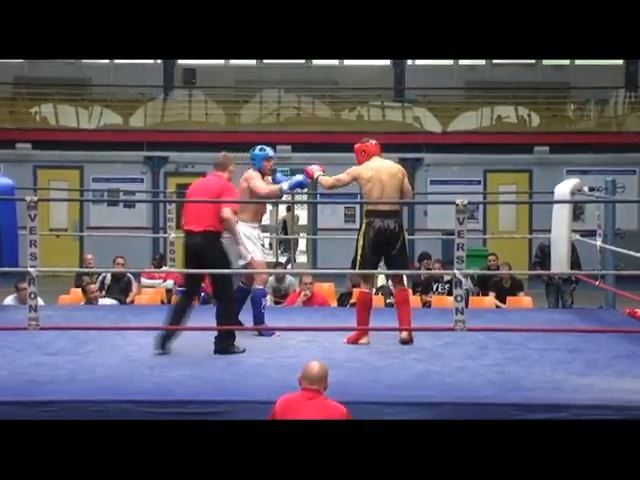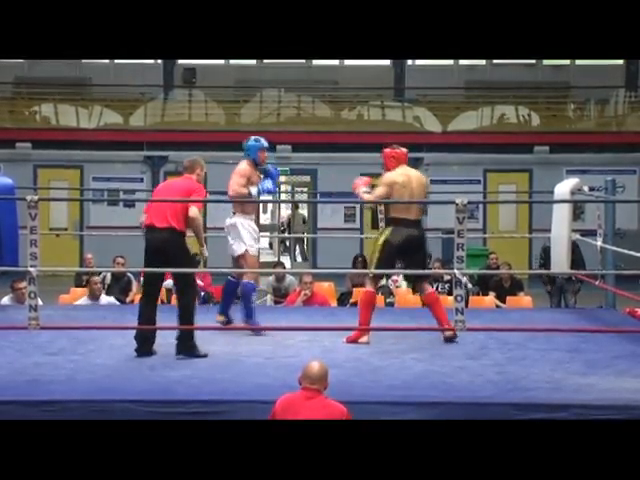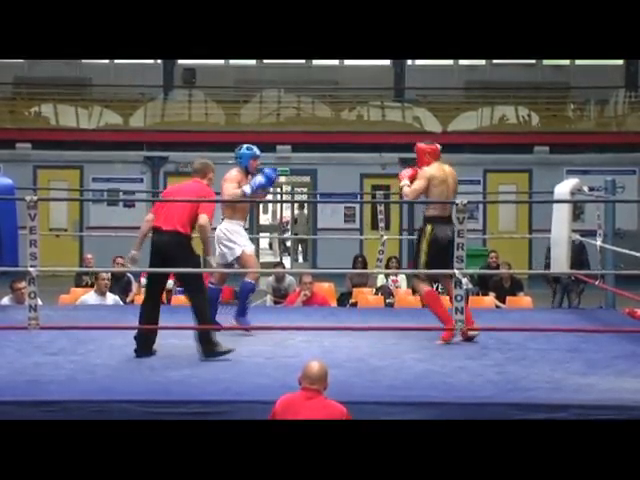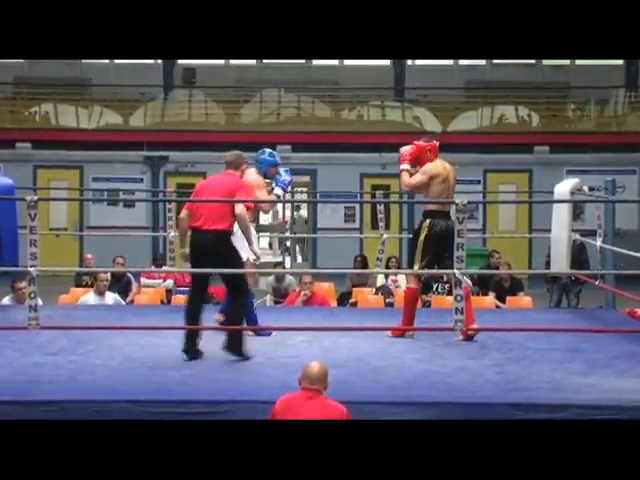
dt=0.4s
person 1, frame 1
left shoulder: (194, 186)
right shoulder: (226, 186)
left elbow: (183, 218)
right elbow: (226, 216)
right wrist: (239, 242)
left hip: (190, 240)
right hip: (210, 240)
left knee: (189, 292)
right knee: (225, 291)
left ankle: (165, 338)
right ankle: (225, 343)
person 1, frame 2
left shoulder: (163, 185)
right shoulder: (196, 187)
left elbow: (144, 218)
right elbow: (192, 214)
right wrist: (202, 245)
left hip: (152, 237)
right hip: (172, 238)
left knee: (149, 292)
right knee: (187, 292)
left ankle: (144, 344)
right ankle: (186, 345)
person 1, frame 3
left shoulder: (171, 188)
right shoulder: (206, 192)
left elbow: (149, 219)
right elbow: (202, 223)
left wrist: (136, 248)
right wrist: (208, 254)
left hip: (158, 240)
right hip: (178, 241)
left knee: (152, 294)
right knee: (197, 294)
left ankle: (143, 345)
right ankle: (208, 345)
person 1, frame 4
left shoulder: (204, 183)
right shoulder: (240, 184)
left elbow: (183, 216)
right elbow: (239, 212)
left wrist: (184, 246)
right wrist: (251, 244)
left hip: (198, 239)
right hip: (219, 239)
left knee: (197, 293)
right knee: (239, 291)
left ankle: (191, 346)
right ankle: (234, 343)
person 2, frame 1
left shoulder: (359, 171)
right shoulder: (398, 169)
left elbow: (328, 183)
right elbow: (408, 197)
left wrist: (315, 173)
left hip: (373, 224)
right hip: (395, 224)
left knee: (366, 280)
right knee: (398, 279)
left ankle: (362, 333)
right ankle: (405, 330)
person 2, frame 2
left shoulder: (390, 177)
right shoulder: (422, 178)
left elbow: (372, 201)
left wrist: (361, 190)
left hip: (395, 231)
right hip: (416, 232)
left knee: (372, 280)
right knee: (422, 283)
left ankle: (362, 332)
right ankle: (447, 328)
person 2, frame 3
left shoulder: (426, 172)
right shoulder: (451, 173)
left elbow: (410, 196)
left wrist: (404, 181)
left hip: (433, 229)
right hip: (449, 228)
left knee: (421, 282)
right knee: (447, 280)
left ankle: (449, 327)
right ankle: (468, 327)
person 2, frame 4
left shoulder: (431, 168)
right shoulder: (448, 168)
left elbow: (407, 185)
left wrist: (404, 164)
right wrist: (412, 168)
left hip: (431, 223)
right hip: (447, 223)
left knee: (413, 274)
left ankle: (405, 327)
person 3, frame 1
left shoulder: (264, 178)
right shoulder: (251, 176)
left elbow: (274, 195)
right elbow: (264, 192)
left wrist: (281, 184)
right wrist: (290, 184)
left hip: (253, 230)
right hip: (246, 230)
left knee: (249, 277)
right knee: (261, 277)
left ankle: (233, 317)
right ankle: (259, 325)
person 3, frame 2
left shoulder: (253, 170)
right shoulder: (244, 168)
right elbow: (233, 192)
left wrist: (270, 179)
right wrist: (258, 189)
left hip: (245, 222)
right hip: (241, 222)
left knee: (238, 270)
right knee: (251, 271)
left ankle: (223, 314)
right ankle: (249, 320)
person 3, frame 3
left shoulder: (248, 177)
right shoulder: (233, 175)
left elbow: (258, 196)
right elbow: (227, 197)
left wrist: (265, 184)
right wrist: (251, 187)
left hip: (233, 229)
right hip: (230, 228)
left knee: (219, 277)
right knee: (254, 270)
right ankle: (241, 315)
person 3, frame 4
left shoulder: (252, 175)
right shoulder: (255, 179)
left elbow: (264, 201)
right elbow: (266, 206)
left wrist: (278, 187)
right wrist: (280, 188)
left hip: (240, 227)
right knee: (249, 277)
left ankle: (224, 312)
right ankle: (252, 324)
